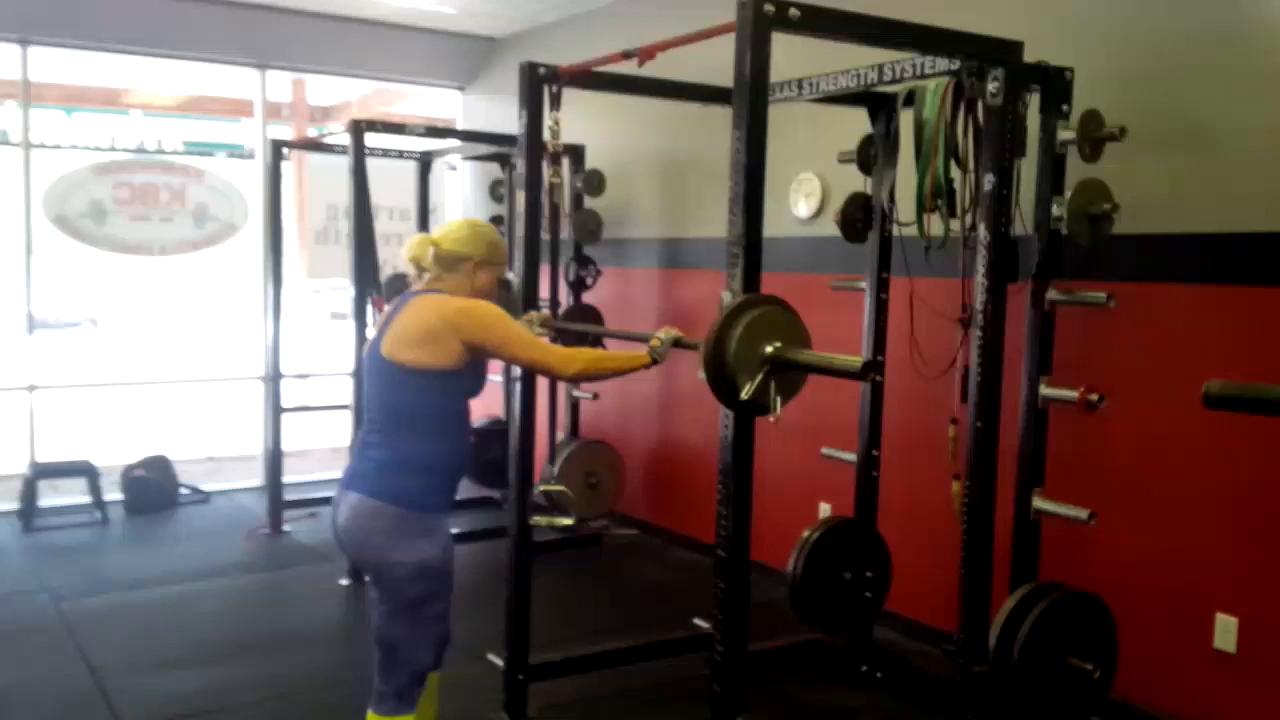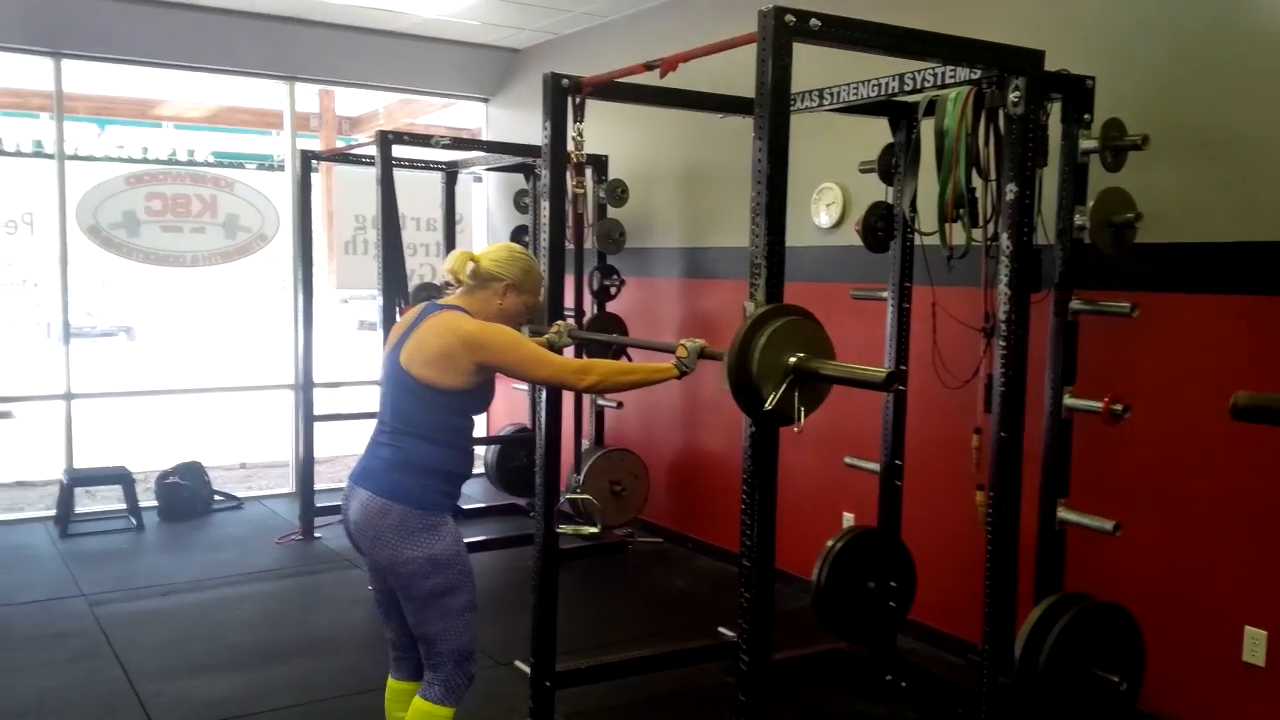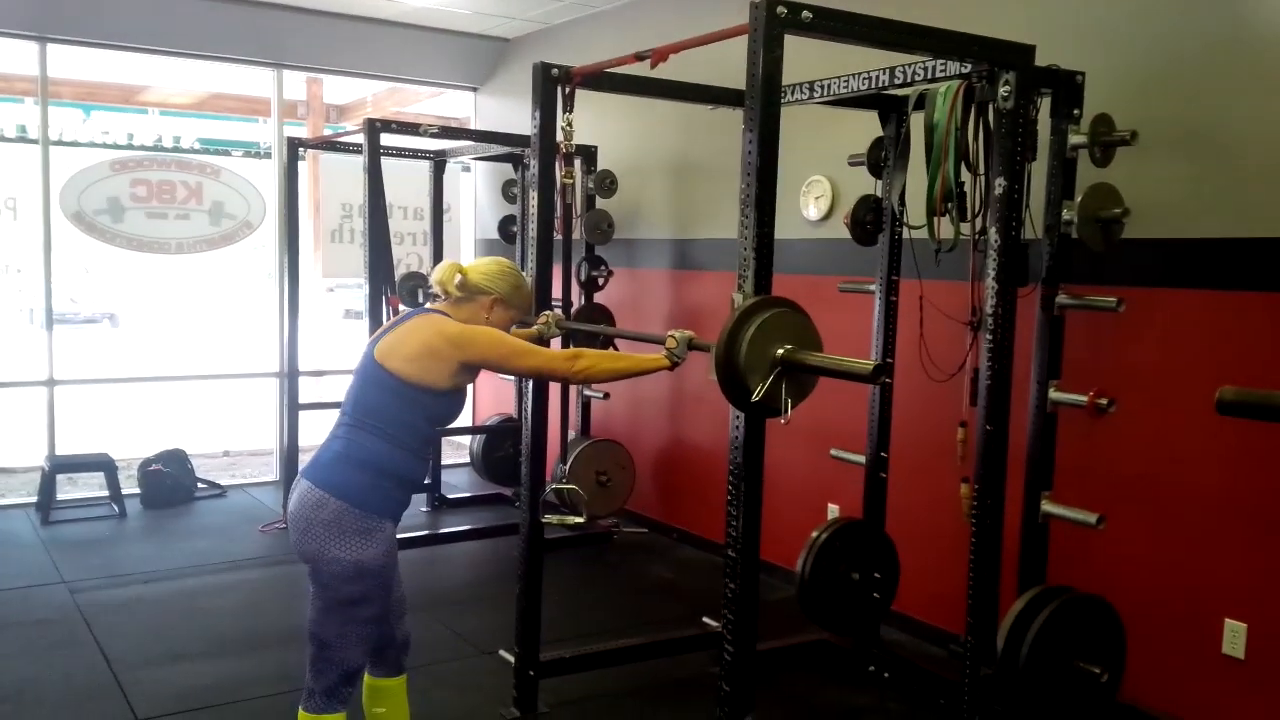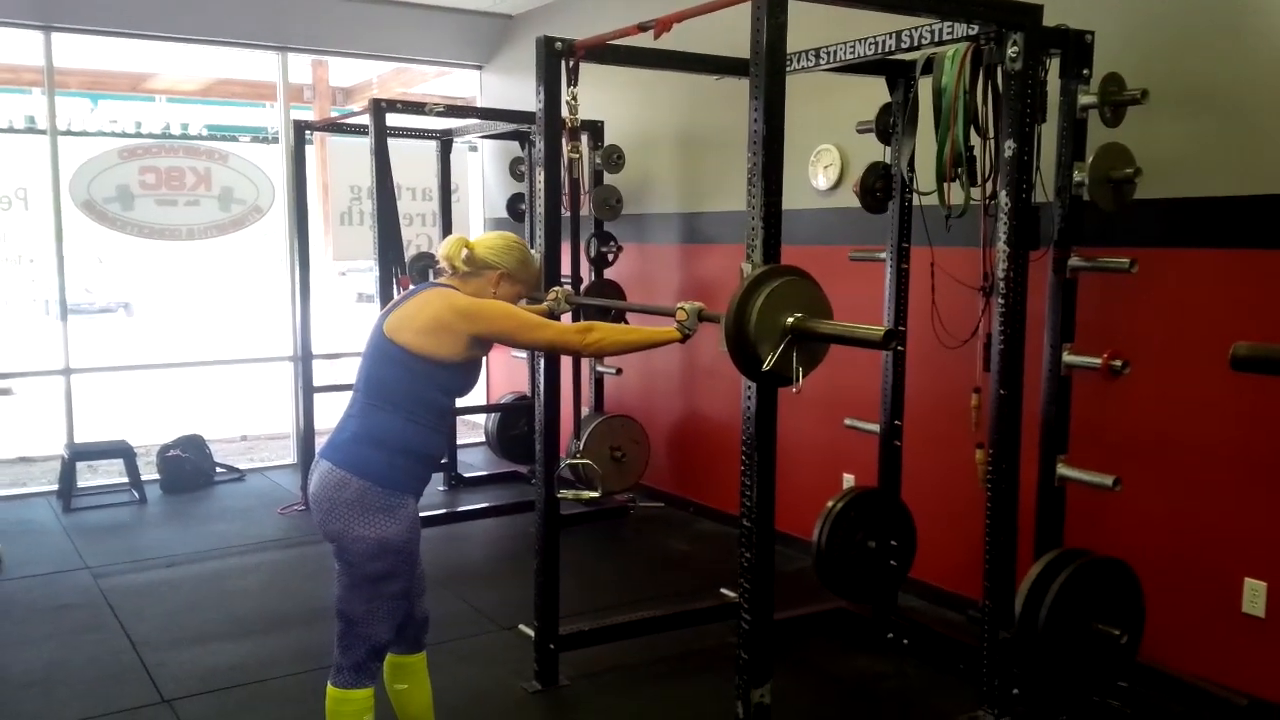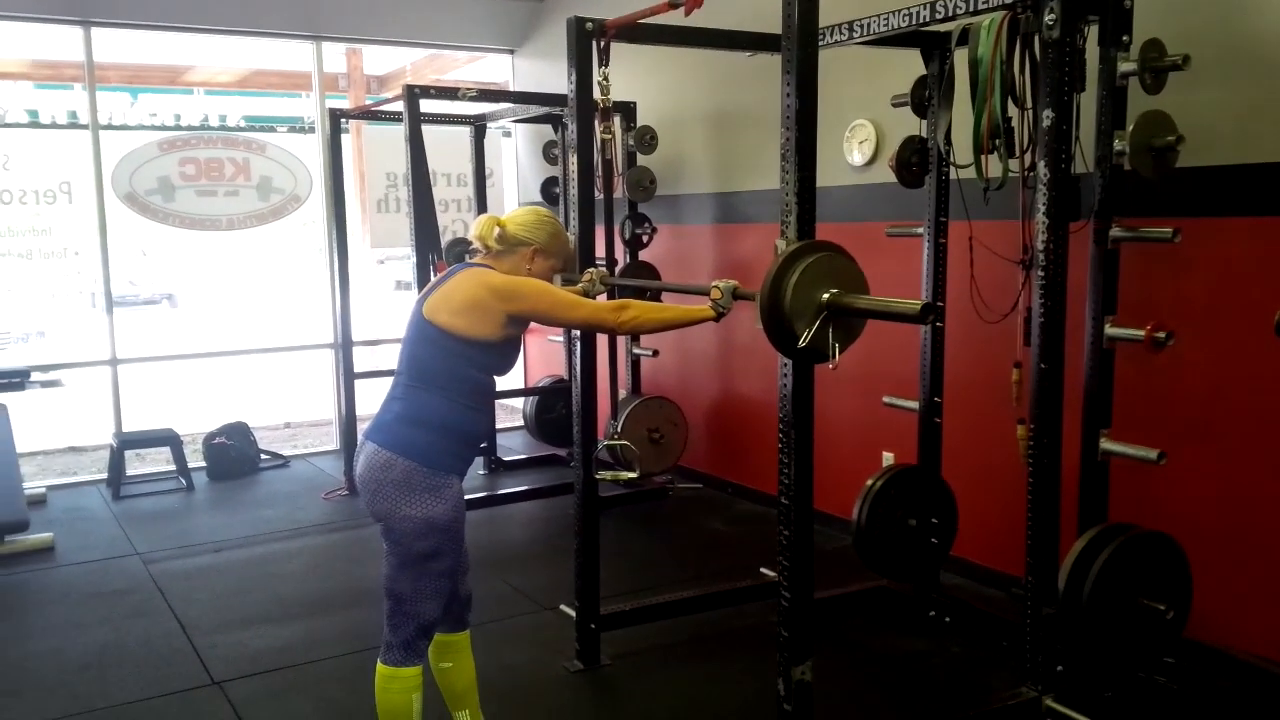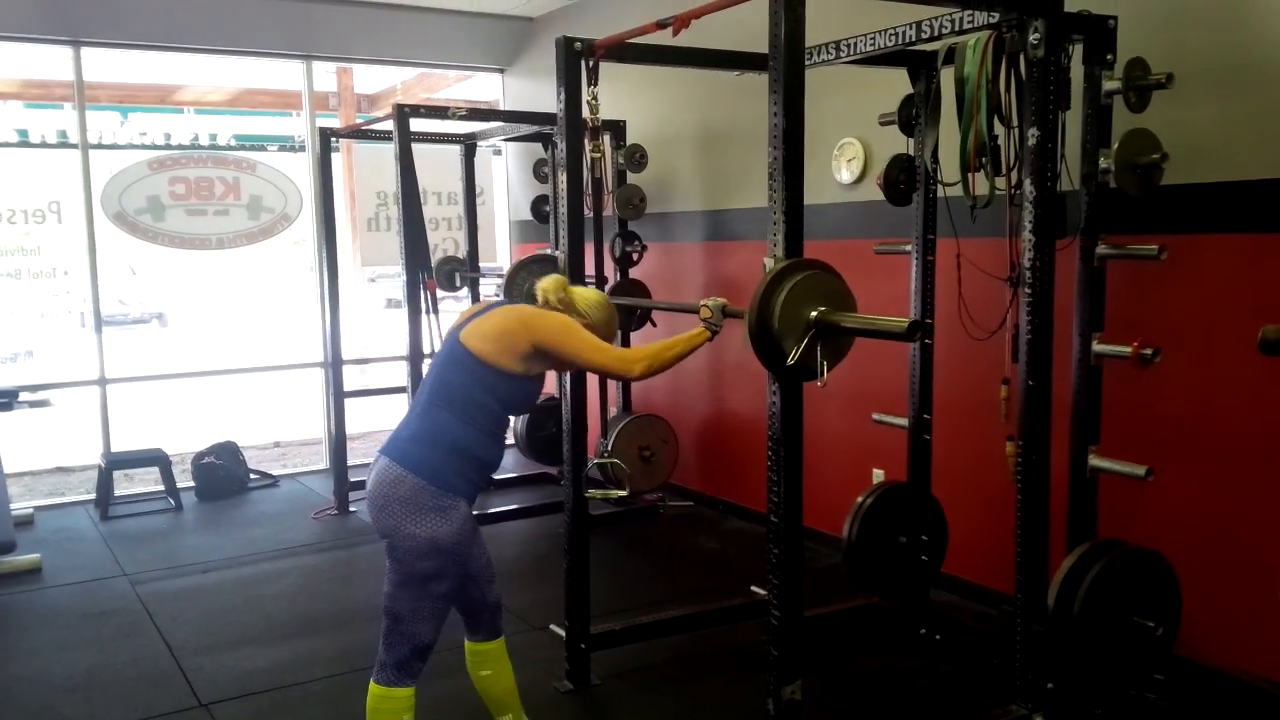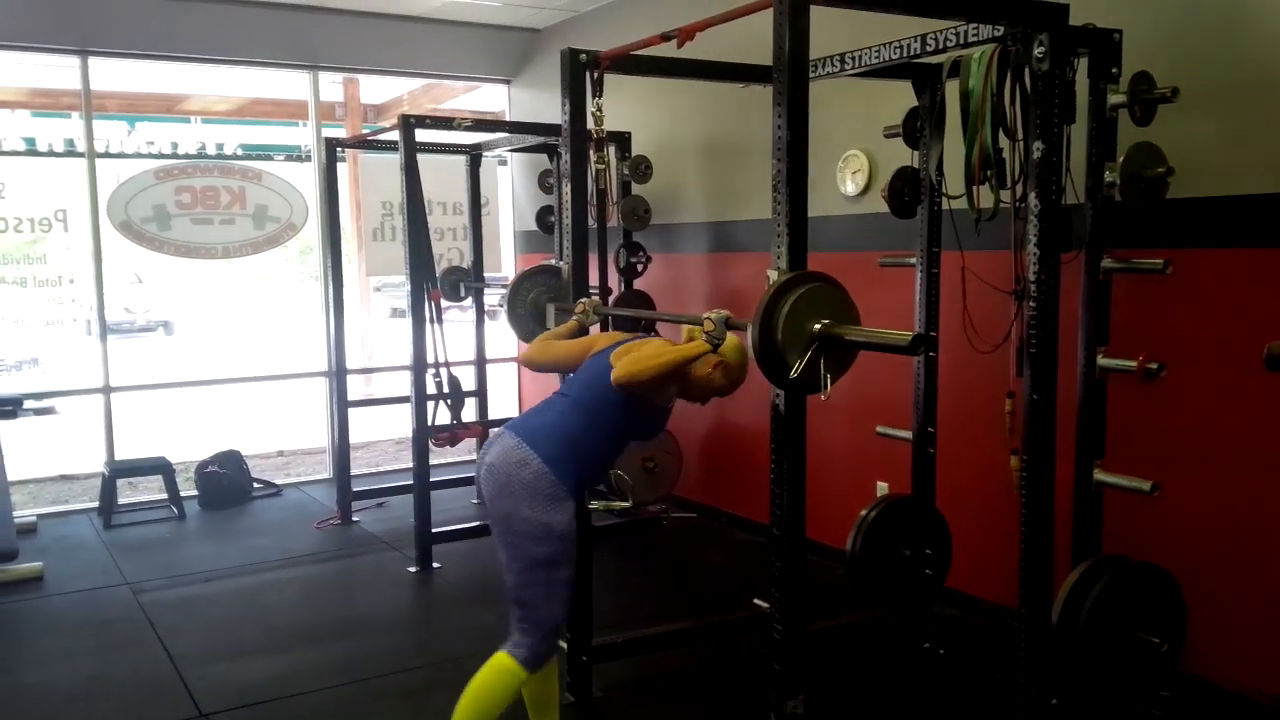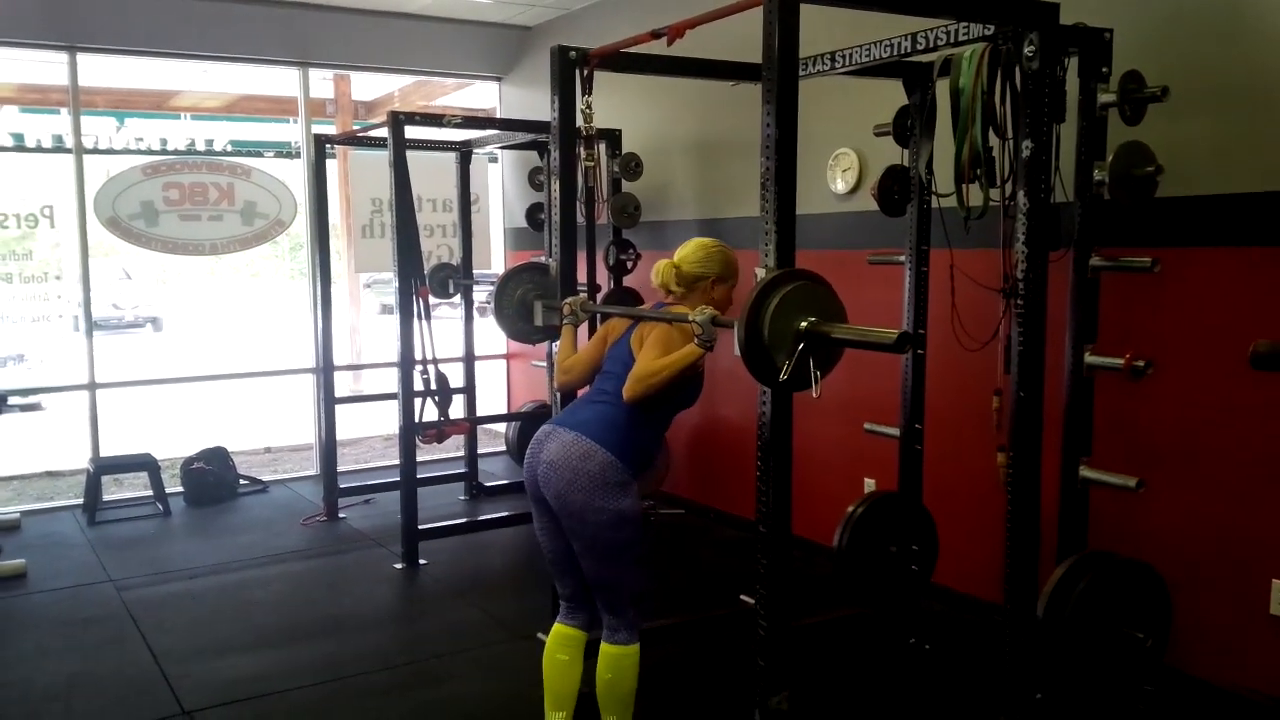
dt=0.7s
person 1, frame 1
left shoulder: (405, 310)
right shoulder: (458, 314)
right elbow: (567, 365)
left wrist: (521, 334)
right wrist: (650, 355)
left hip: (369, 503)
right hip: (399, 517)
left knee: (425, 648)
right knee: (402, 675)
person 1, frame 2
left shoulder: (421, 317)
right shoulder: (472, 335)
right elbow: (582, 377)
left wrist: (546, 344)
right wrist: (674, 367)
left hip: (372, 501)
right hip: (409, 515)
left knee: (411, 658)
right knee: (451, 670)
person 1, frame 3
left shoulder: (420, 325)
right shoulder: (452, 337)
right elbow: (572, 366)
left wrist: (535, 334)
right wrist: (664, 359)
left hip: (334, 500)
right hip: (348, 515)
left knee: (388, 649)
right knee: (336, 673)
person 1, frame 4
left shoulder: (431, 300)
right shoulder: (459, 312)
right elbow: (582, 340)
left wrist: (547, 309)
right wrist: (676, 332)
left hip: (357, 479)
right hip: (369, 492)
left knee: (408, 629)
right knee: (363, 651)
person 1, frame 5
left shoulder: (469, 280)
right shoulder: (495, 290)
right elbow: (617, 317)
left wrist: (580, 292)
right wrist: (710, 311)
left hip: (403, 461)
right hip: (414, 473)
left knee: (451, 610)
right knee: (410, 631)
person 1, frame 6
left shoulder: (505, 316)
right shoulder: (535, 323)
right elbow: (630, 365)
right wrist: (705, 330)
left hip: (424, 483)
right hip: (423, 493)
left knee: (485, 615)
right knee: (406, 650)
person 1, frame 7
left shoulder: (627, 342)
right shoulder: (666, 358)
left elbow: (532, 353)
right elbow: (623, 377)
left wrist: (578, 323)
right wrist: (698, 347)
left hip: (503, 458)
right hip: (532, 480)
left knee: (539, 621)
right knee: (536, 640)
person 1, frame 8
left shoulder: (630, 318)
right shoulder: (679, 327)
left elbow: (565, 377)
right elbow: (635, 389)
left wrist: (570, 322)
right wrist: (699, 346)
left hip: (545, 452)
right hip: (590, 471)
left knee: (575, 608)
right knee: (620, 619)
